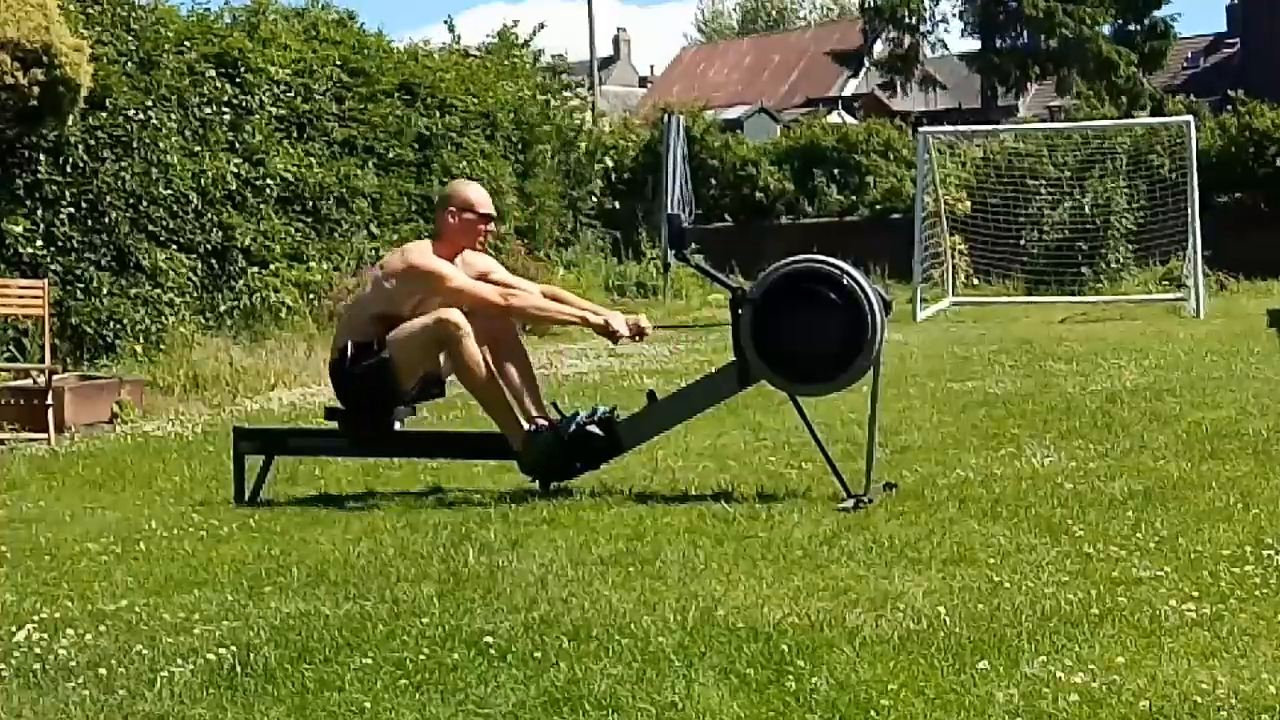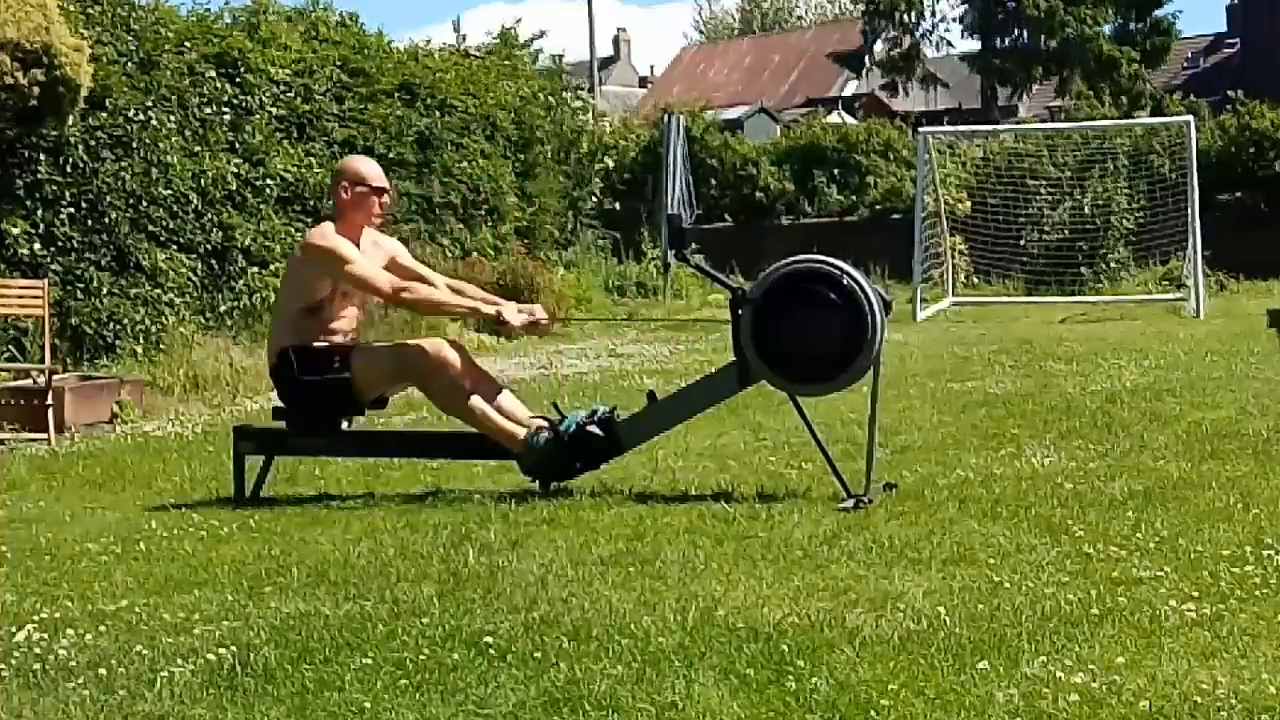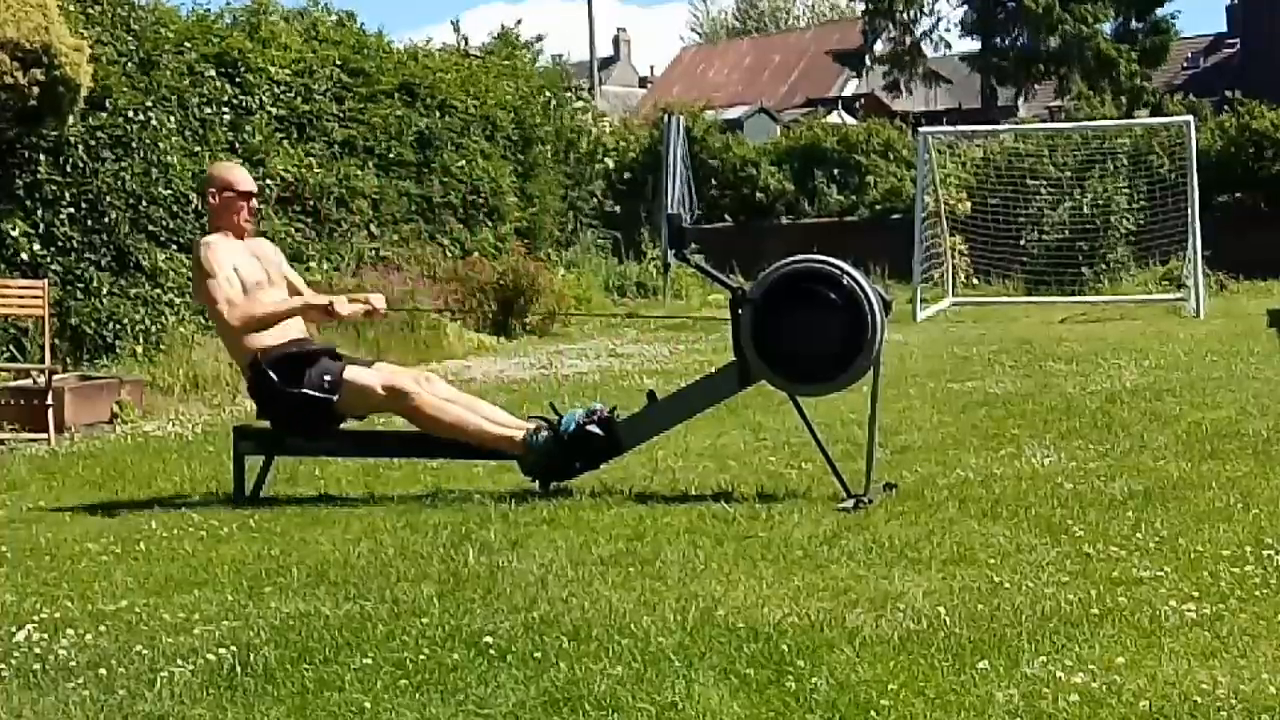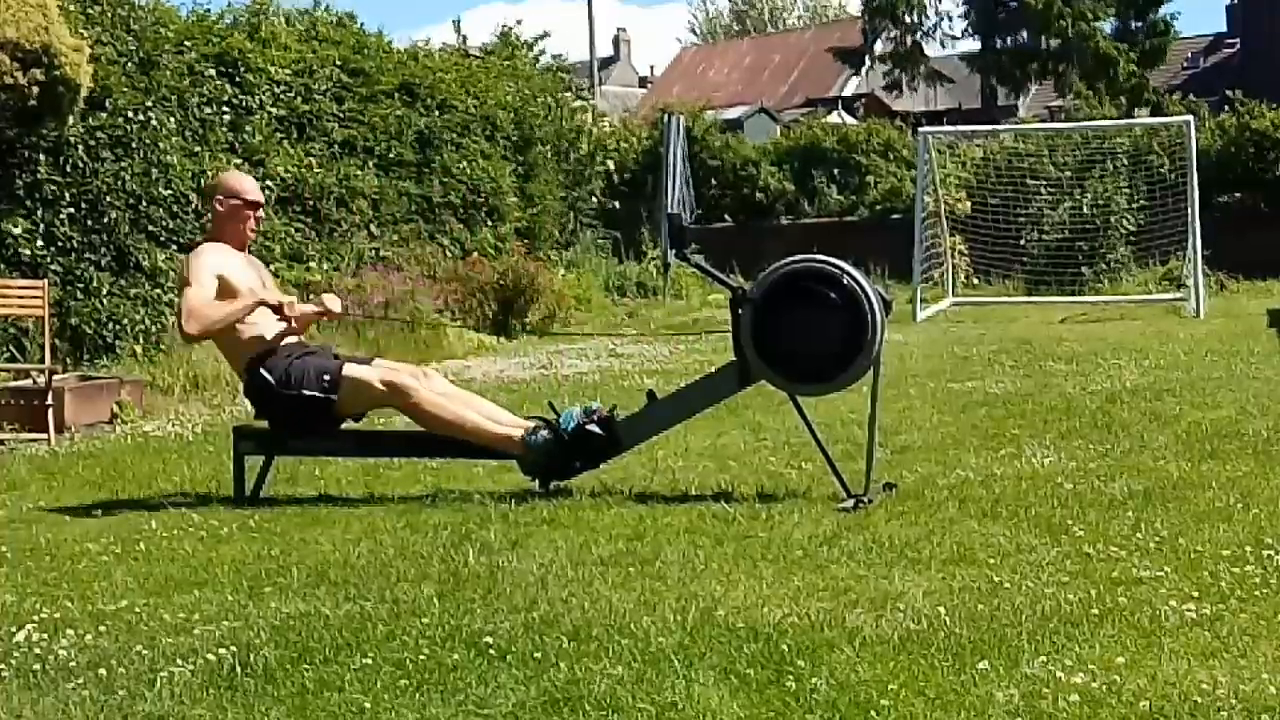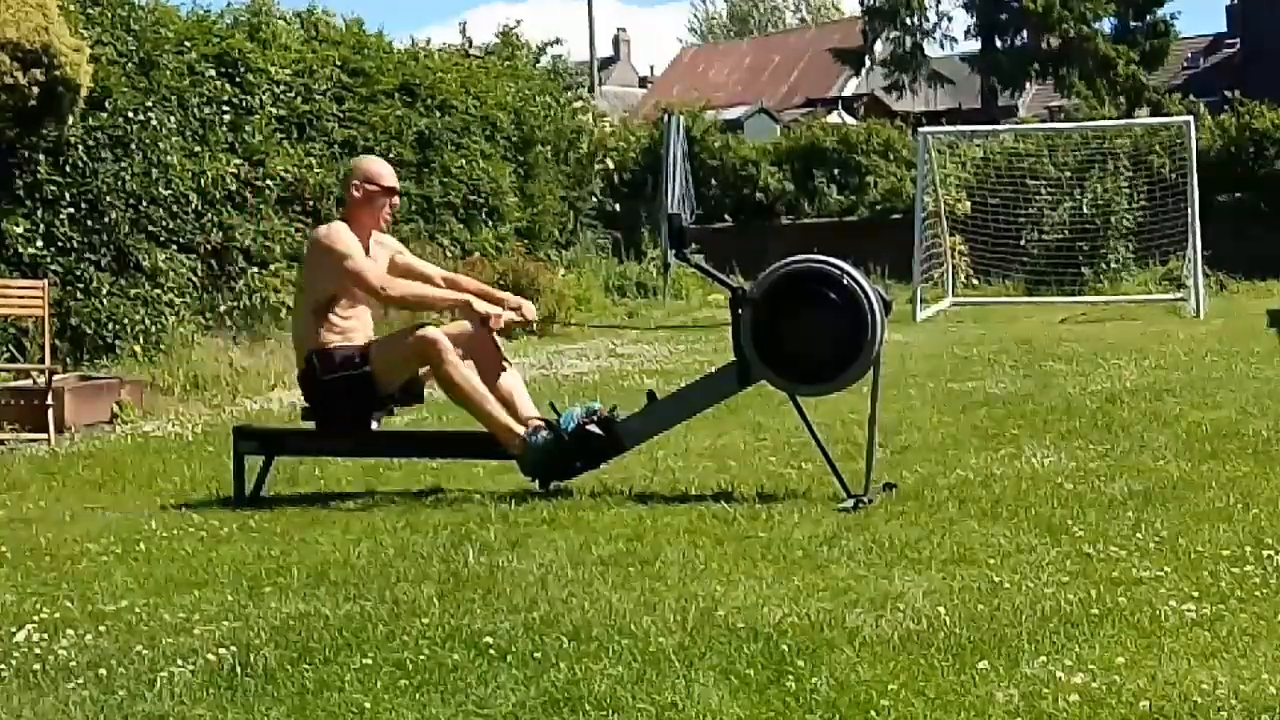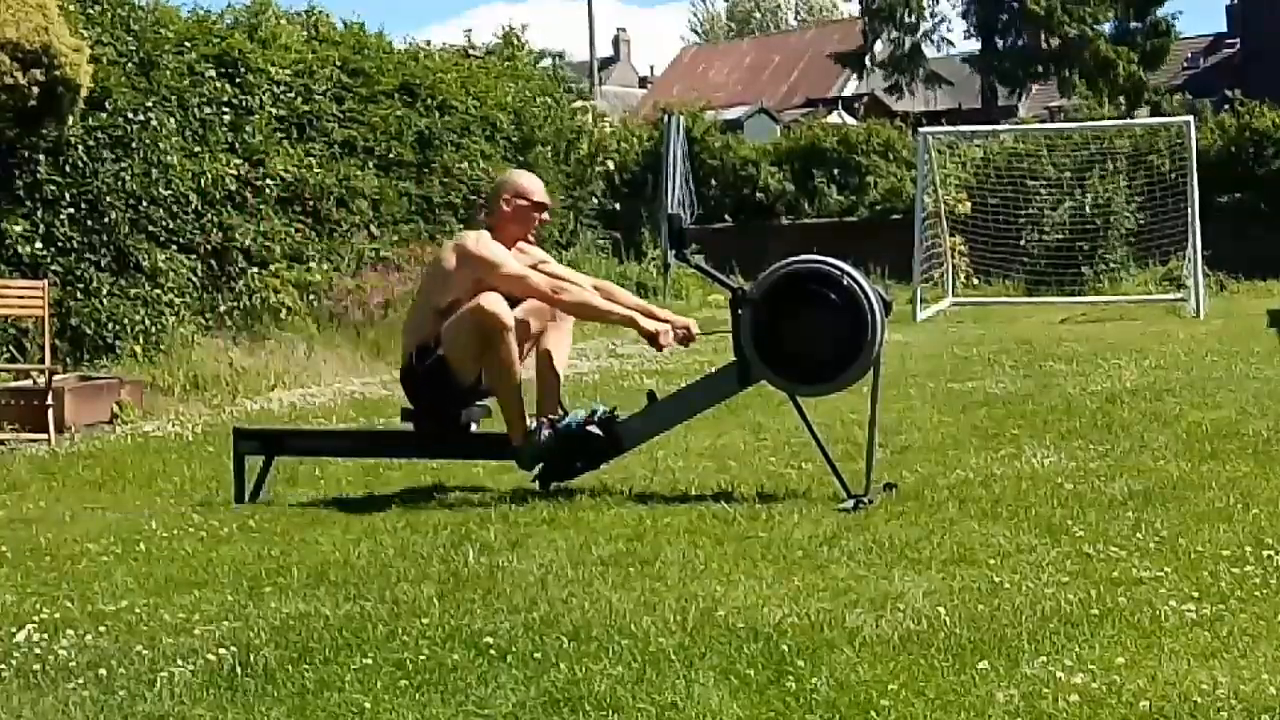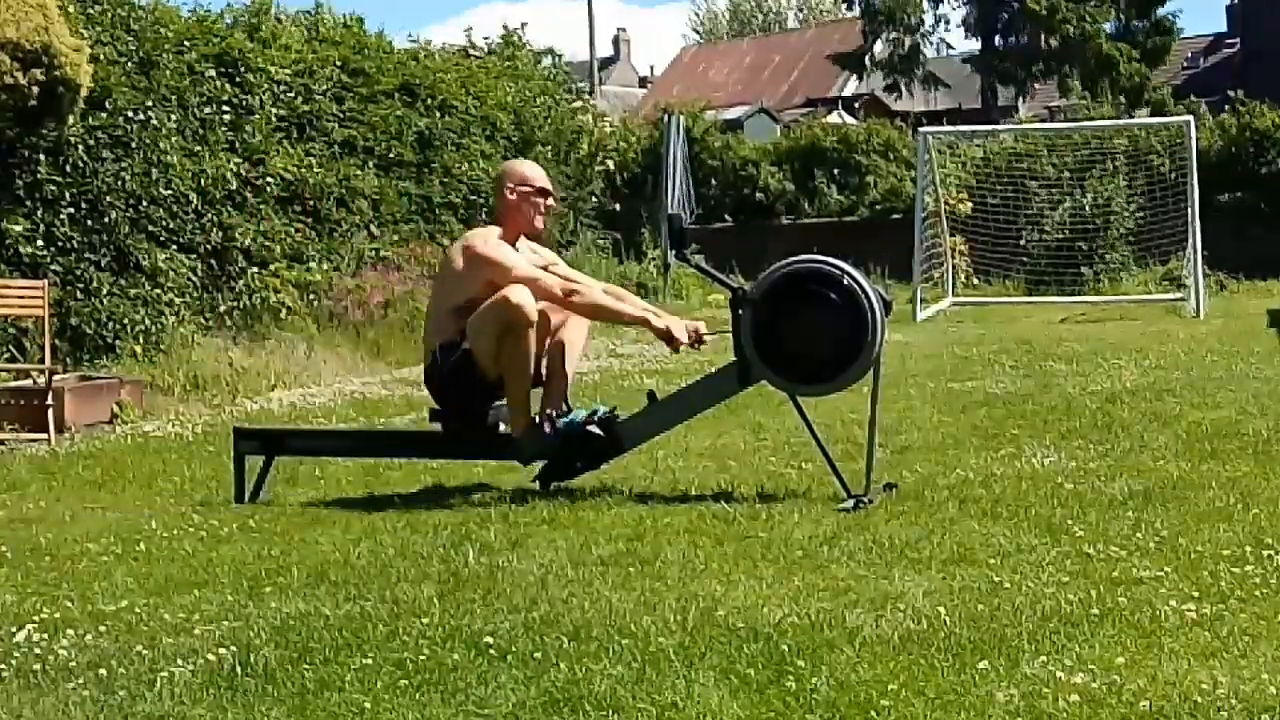
dt=0.4s
person 1, frame 1
left shoulder: (470, 262)
right shoulder: (420, 262)
left elbow: (541, 292)
right elbow: (506, 300)
left wrist: (611, 315)
right wrist: (589, 319)
left hip: (401, 372)
right hip: (359, 375)
left knee: (496, 321)
right knee: (450, 322)
left ankle: (540, 424)
right ankle: (524, 441)
person 1, frame 2
left shoulder: (380, 244)
right shoulder: (323, 244)
left elbow: (443, 284)
right elbow: (399, 293)
left wrist: (506, 305)
right wrist: (485, 310)
left hip: (341, 364)
right hip: (302, 375)
left knee: (446, 354)
right knee: (421, 357)
left ankle: (538, 428)
right ankle: (527, 445)
person 1, frame 3
left shoulder: (262, 248)
right shoulder: (213, 250)
left elbow: (311, 306)
right elbow: (234, 318)
left wrist: (353, 301)
right wrist: (312, 301)
left hip: (309, 360)
right hip: (277, 374)
left knee: (427, 382)
right knee: (398, 390)
left ankle: (538, 430)
right ankle: (526, 445)
person 1, frame 4
left shoulder: (247, 260)
right shoulder: (206, 258)
right elbow: (191, 326)
left wrist: (315, 309)
right wrist: (260, 299)
left hip: (310, 360)
right hip: (279, 376)
left knee: (425, 377)
right knee: (397, 385)
left ankle: (538, 431)
right ankle: (524, 446)
person 1, frame 5
left shoulder: (381, 244)
right shoulder: (332, 238)
left elbow: (442, 278)
right elbow: (386, 290)
left wrist: (507, 299)
right wrist: (467, 302)
left hip: (365, 364)
right hip: (329, 375)
left knee: (479, 332)
right knee: (430, 339)
left ankle: (536, 427)
right ankle: (524, 444)
person 1, frame 6
left shoulder: (524, 254)
right shoulder: (475, 248)
left elbow: (593, 286)
right elbow: (554, 292)
left wrist: (663, 316)
right wrist: (635, 320)
left hip: (470, 369)
right hip: (429, 377)
left knee: (557, 310)
right knee: (490, 306)
left ankle: (546, 422)
right ankle: (523, 439)
person 1, frame 7
left shoulder: (531, 253)
right shoulder: (482, 247)
left elbow: (600, 290)
right elbow: (568, 292)
left wrist: (669, 319)
right wrist: (649, 321)
left hip: (491, 370)
right hip: (451, 375)
left knee: (574, 309)
right knee: (516, 298)
left ankle: (552, 416)
right ankle: (523, 433)
